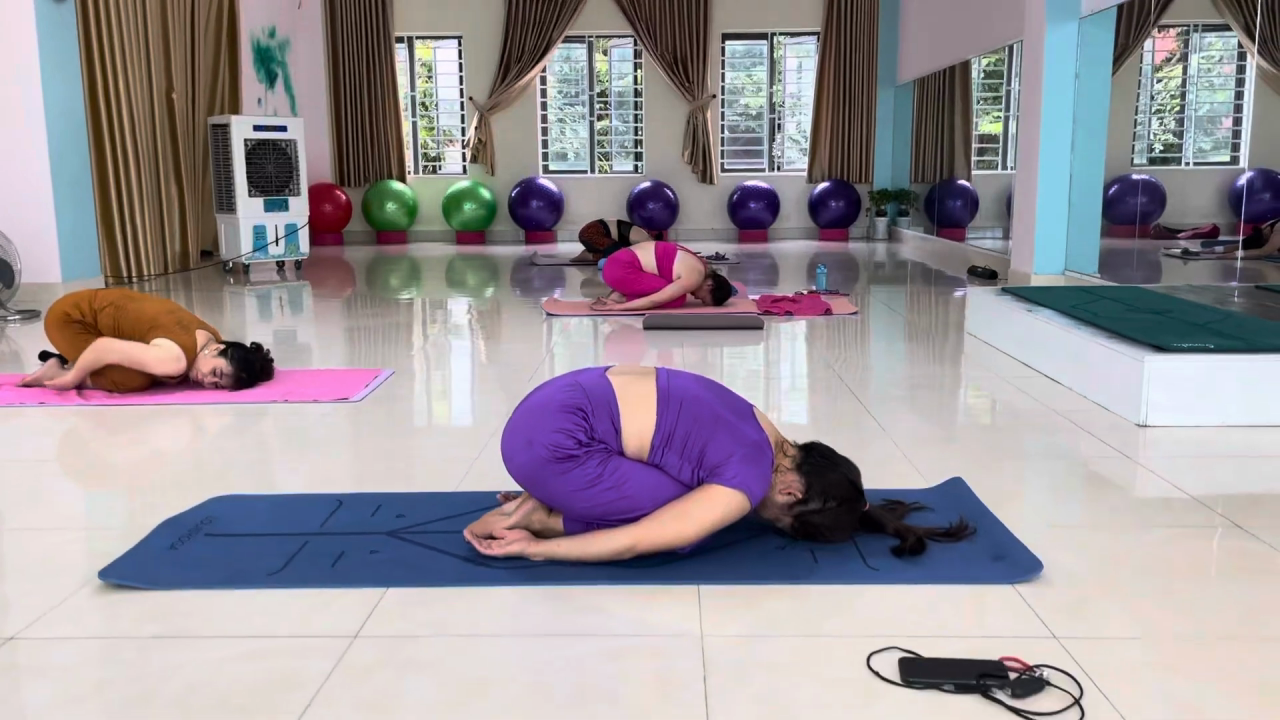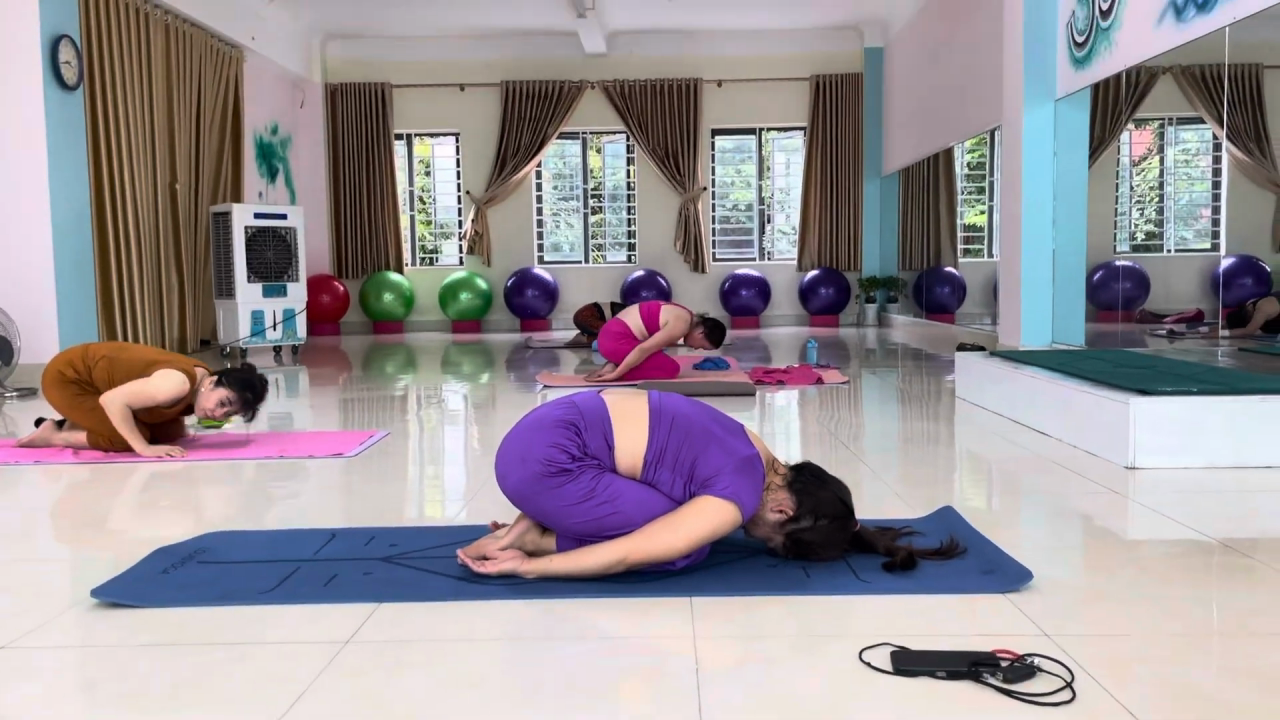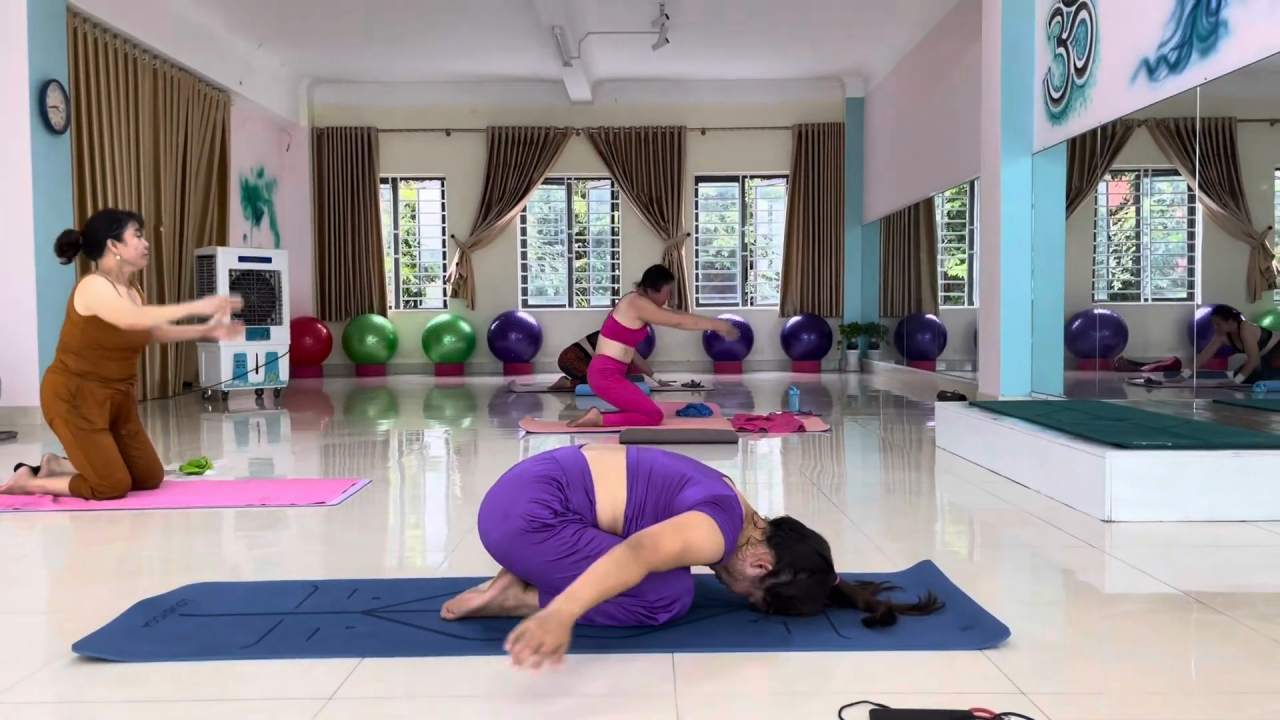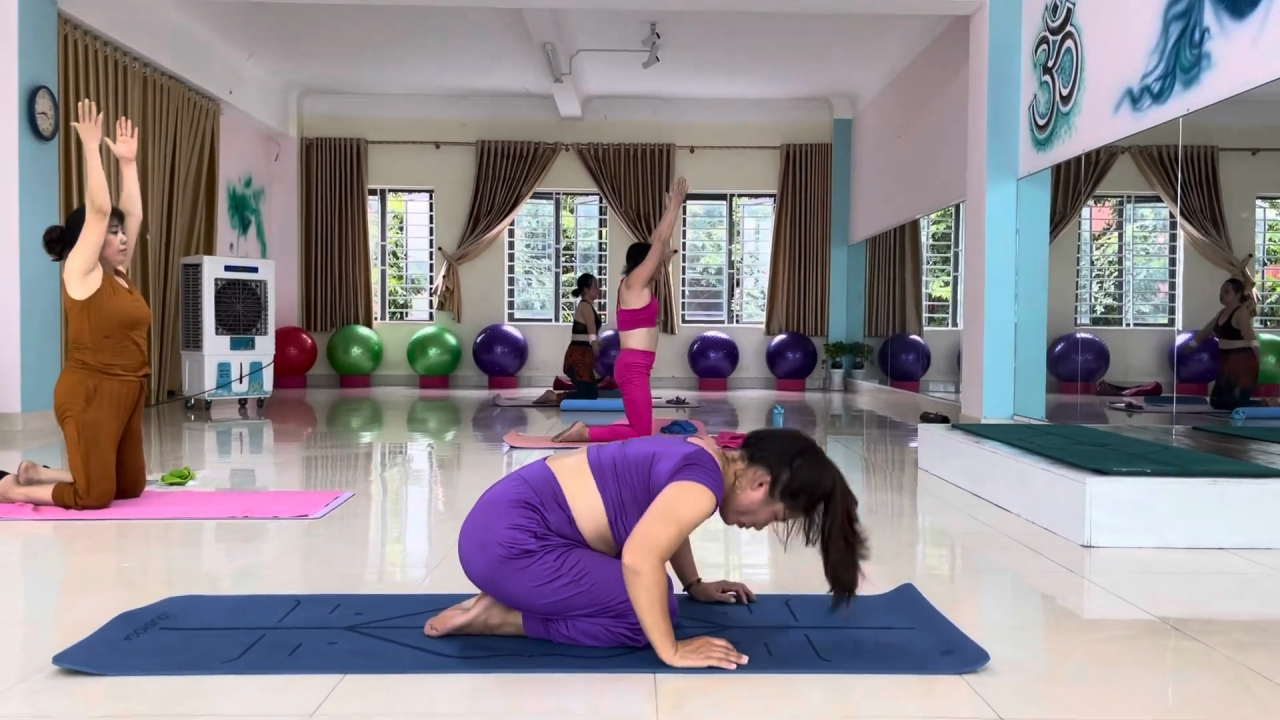
dt=1s
person 1, frame 1
left shoulder: (757, 428)
right shoulder: (745, 483)
right elbow: (637, 543)
right wrist: (537, 549)
left hip: (556, 404)
right hip: (548, 443)
left knee: (685, 502)
right knee: (692, 526)
left ankle: (544, 502)
right ankle: (541, 519)
person 1, frame 2
left shoulder: (747, 452)
right shoulder: (736, 496)
right elbow: (629, 555)
right wrist: (529, 567)
left hip: (550, 430)
right hip: (543, 460)
left knee: (671, 516)
right knee: (686, 546)
left ankle: (537, 526)
right ankle: (535, 541)
person 1, frame 3
left shoulder: (725, 503)
right shoulder: (718, 533)
right elbow: (636, 551)
right wrist: (560, 617)
left hip: (530, 487)
right hip: (525, 515)
left knee: (662, 576)
right knee: (668, 596)
left ankle: (527, 579)
right ankle: (522, 600)
person 1, frame 4
left shoulder: (702, 454)
right shoulder: (705, 480)
right elbow: (639, 559)
left wrist: (696, 587)
right wrist: (672, 650)
left hip: (512, 517)
right hip: (506, 540)
left knee: (645, 602)
right knee: (643, 617)
left ankle: (504, 604)
right ankle: (499, 620)
person 2, frame 1
left shoulder: (209, 336)
right shoulder: (175, 361)
right elbow: (102, 346)
right wrist: (72, 379)
left hip: (101, 309)
right hip: (69, 317)
right knee: (135, 381)
left ankle: (71, 361)
right ankle: (59, 372)
person 2, frame 2
left shoulder: (201, 386)
right shoulder: (178, 382)
right elbow: (111, 400)
right wrist: (143, 447)
left hip: (95, 377)
right hip: (66, 377)
left knee: (171, 432)
right knee: (128, 439)
left ankle: (76, 425)
right ankle: (53, 435)
person 2, frame 3
left shoulder: (129, 289)
right shoulder: (93, 287)
left elbow: (156, 332)
right elbow: (131, 319)
left wrist: (205, 330)
right wrist: (197, 308)
left hip: (116, 398)
right hip: (74, 398)
left knee: (150, 478)
right knee: (113, 486)
left ankle: (56, 466)
right ankle: (28, 481)
person 2, frame 4
left shoulder: (117, 273)
right shoulder: (81, 273)
left elbow: (135, 215)
right elbow: (99, 209)
left wrist: (128, 162)
right wrist: (91, 148)
left hip: (126, 393)
right hip: (89, 394)
left knee: (130, 487)
right knee: (94, 496)
left ankle: (35, 475)
person 3, frame 1
left shoulder: (695, 266)
right shoulder: (694, 277)
right elbow: (656, 300)
right wrist: (618, 307)
left hip: (617, 262)
right hip: (621, 269)
right knee: (677, 299)
left ankle: (620, 296)
right ankle: (620, 299)
person 3, frame 2
left shoulder: (681, 316)
right shoulder: (681, 323)
right elbow: (644, 348)
right wrist: (617, 373)
left hip: (611, 334)
right hip: (616, 340)
right knee: (671, 369)
left ankle: (615, 367)
right ankle: (615, 371)
person 3, frame 3
left shoulder: (637, 301)
right shoulder: (639, 304)
left elbow: (674, 317)
right elbow: (677, 321)
left wrist: (713, 322)
right wrist: (716, 325)
left hip: (608, 372)
right hip: (607, 375)
left knee: (646, 412)
right knee: (654, 416)
left ankle: (598, 416)
right ankle: (599, 419)
person 3, frame 4
left shoulder: (637, 285)
right shoulder: (635, 283)
left elbow: (658, 244)
right elbow: (659, 243)
left wrist: (672, 209)
right wrist: (674, 207)
left hip: (634, 366)
right hip: (634, 367)
left knee: (641, 431)
right knee: (641, 435)
left ankle: (584, 429)
right ankle: (584, 433)
